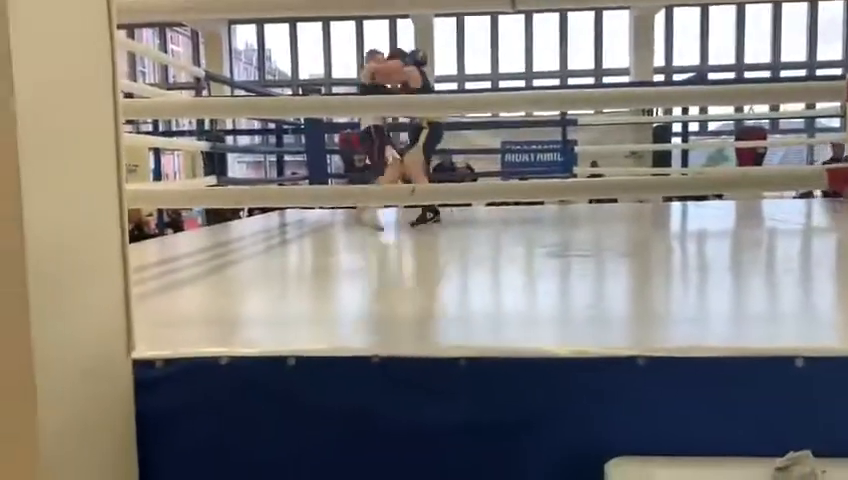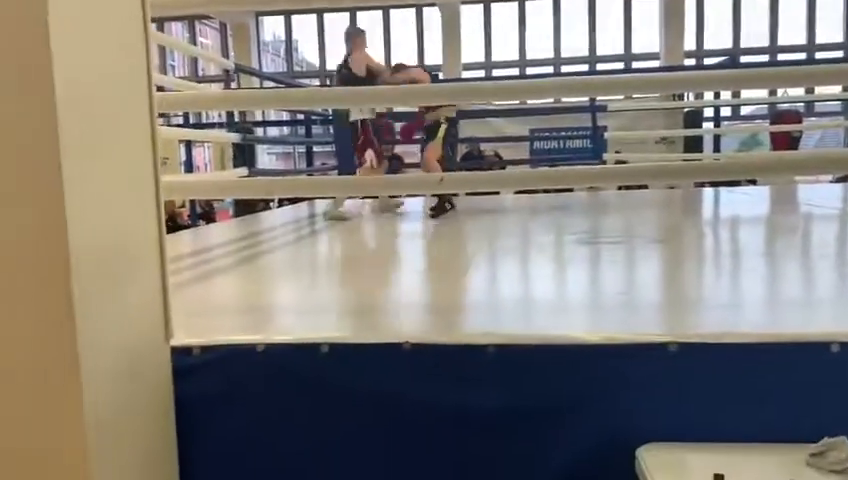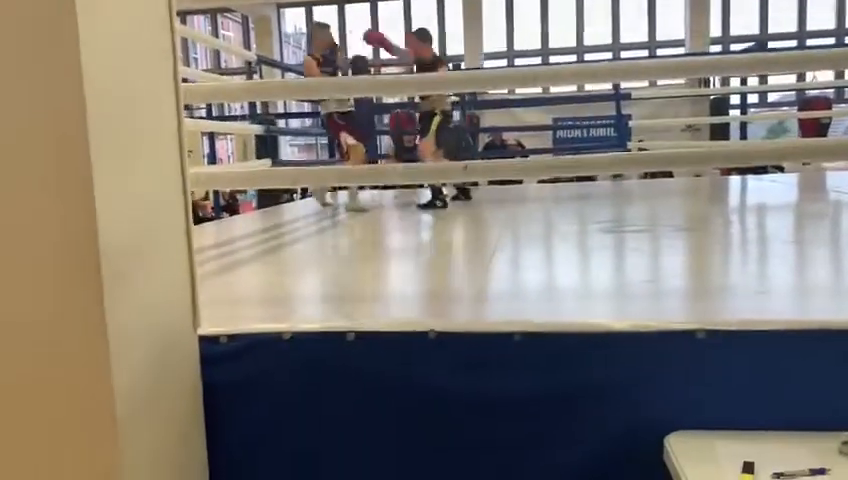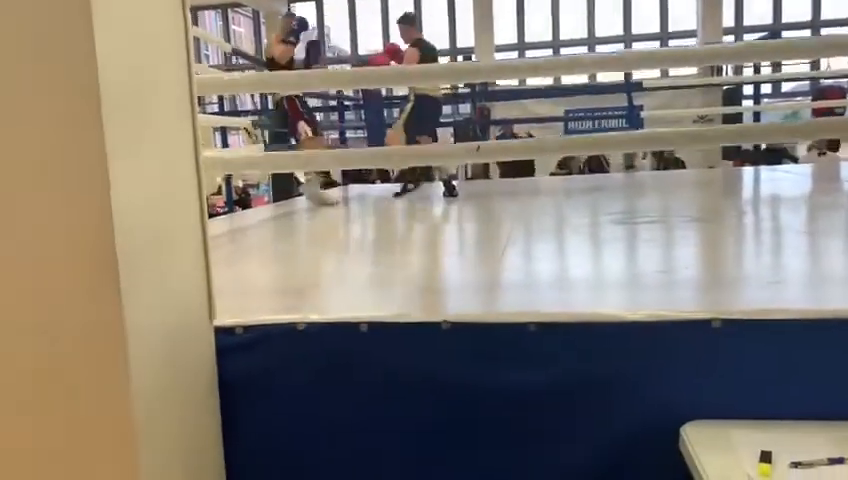
dt=0.3s
person 1, frame 1
left shoulder: (378, 81)
right shoulder: (368, 70)
left hip: (375, 127)
right hip: (372, 129)
left knee: (390, 171)
right knee: (394, 169)
left ankle: (365, 209)
right ankle: (369, 210)
person 1, frame 2
left shoulder: (342, 70)
right shoulder: (359, 57)
right elbow: (385, 74)
left hip: (360, 119)
right hip: (363, 120)
left knee: (380, 163)
right knee: (368, 169)
left ankle: (384, 200)
right ankle: (334, 207)
person 1, frame 3
left shoulder: (330, 55)
right shoulder: (309, 62)
left hip: (347, 110)
right hip: (332, 113)
left knee: (351, 156)
right knee: (357, 150)
left ankle: (320, 190)
right ankle: (353, 199)
person 1, frame 4
left shoulder: (285, 45)
right shoulder: (275, 43)
right elbow: (283, 58)
right wrist: (293, 37)
left hip: (294, 97)
right hip: (288, 98)
left knee: (318, 142)
right knee: (310, 141)
right ankle: (312, 187)
person 2, frame 1
left shoulder: (412, 72)
right shoulder: (413, 75)
left hip: (427, 127)
right hip: (422, 127)
left knee: (411, 167)
right knee: (414, 169)
left ankle: (429, 209)
right ankle: (431, 210)
person 2, frame 2
left shoulder: (419, 74)
right wrist: (415, 124)
left hip: (444, 122)
right hip: (435, 123)
left knee: (428, 158)
right knee: (427, 163)
left ankle: (444, 199)
right ankle: (445, 199)
person 2, frame 3
left shoulder: (440, 67)
right shoulder: (420, 58)
left elbow: (438, 96)
right elbow: (400, 53)
right wrist: (384, 42)
left hip: (439, 113)
right hip: (427, 112)
left knee: (425, 152)
right knee: (435, 155)
left ankle: (438, 197)
right ankle: (463, 190)
person 2, frame 4
left shoulder: (413, 49)
right shoulder: (429, 48)
right wrist: (400, 59)
left hip: (421, 99)
right hip: (434, 99)
left knee: (392, 139)
right knee: (427, 144)
left ankle: (411, 178)
right ankle: (448, 185)
